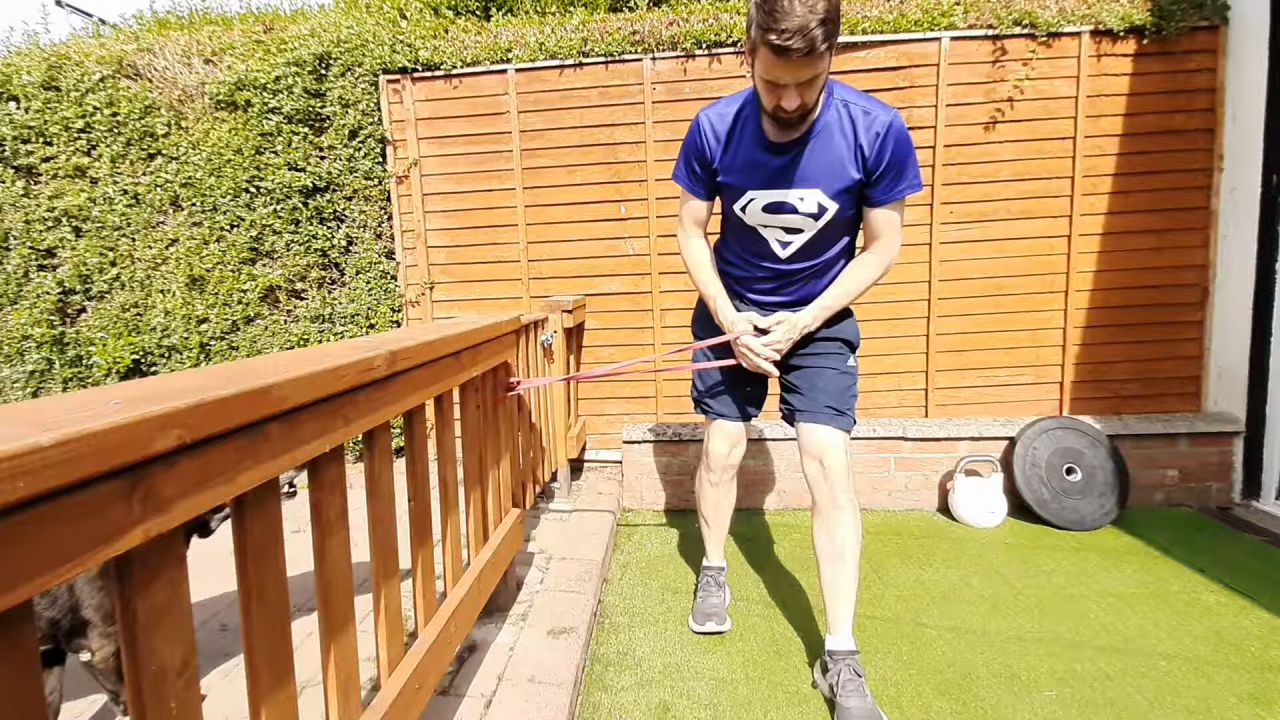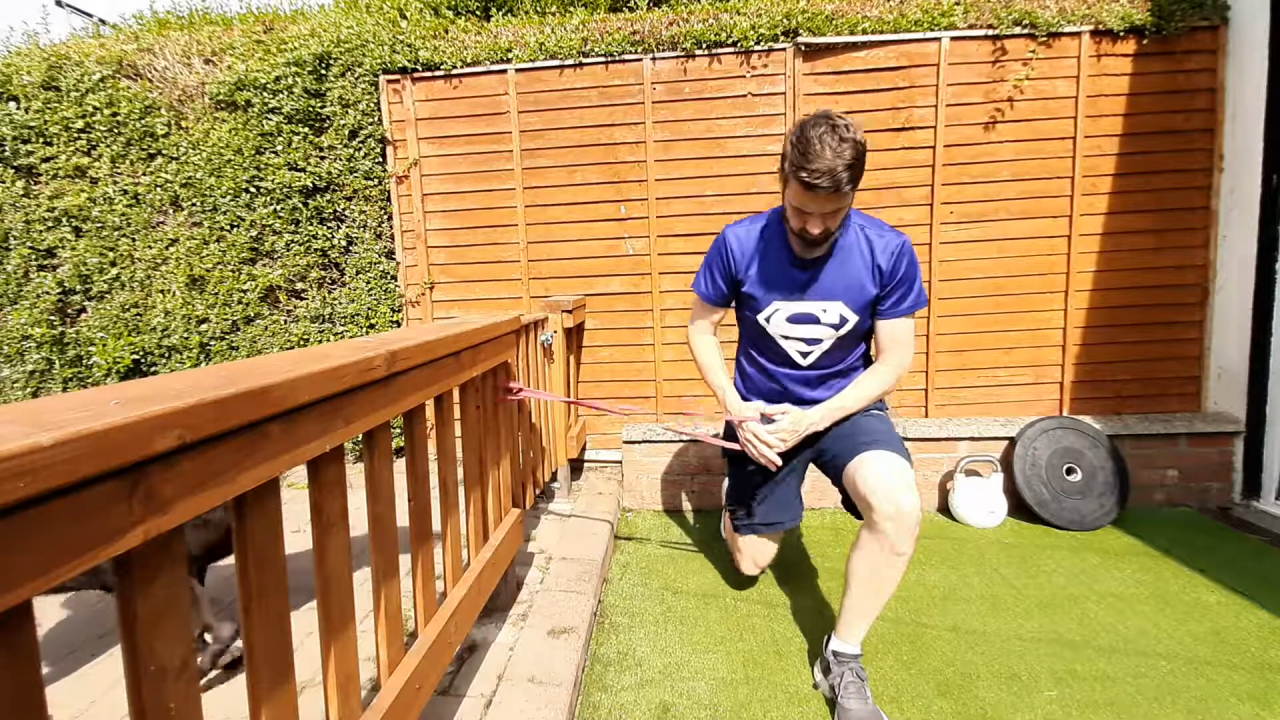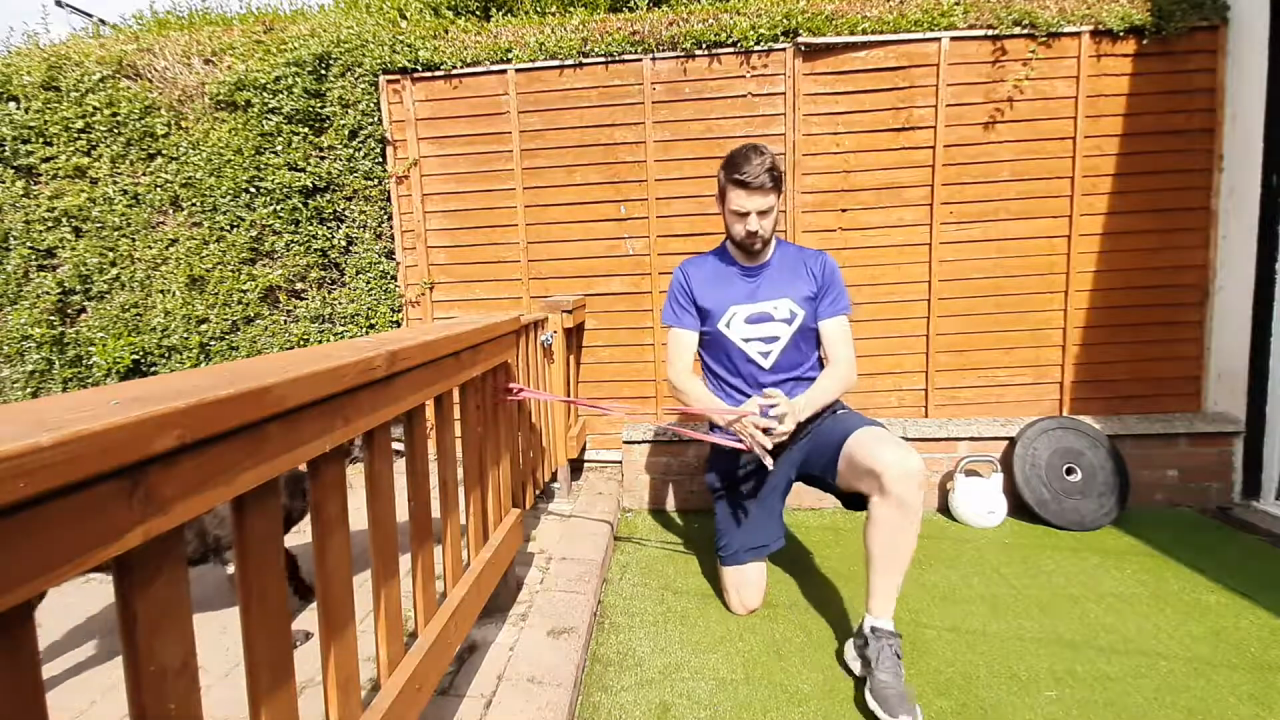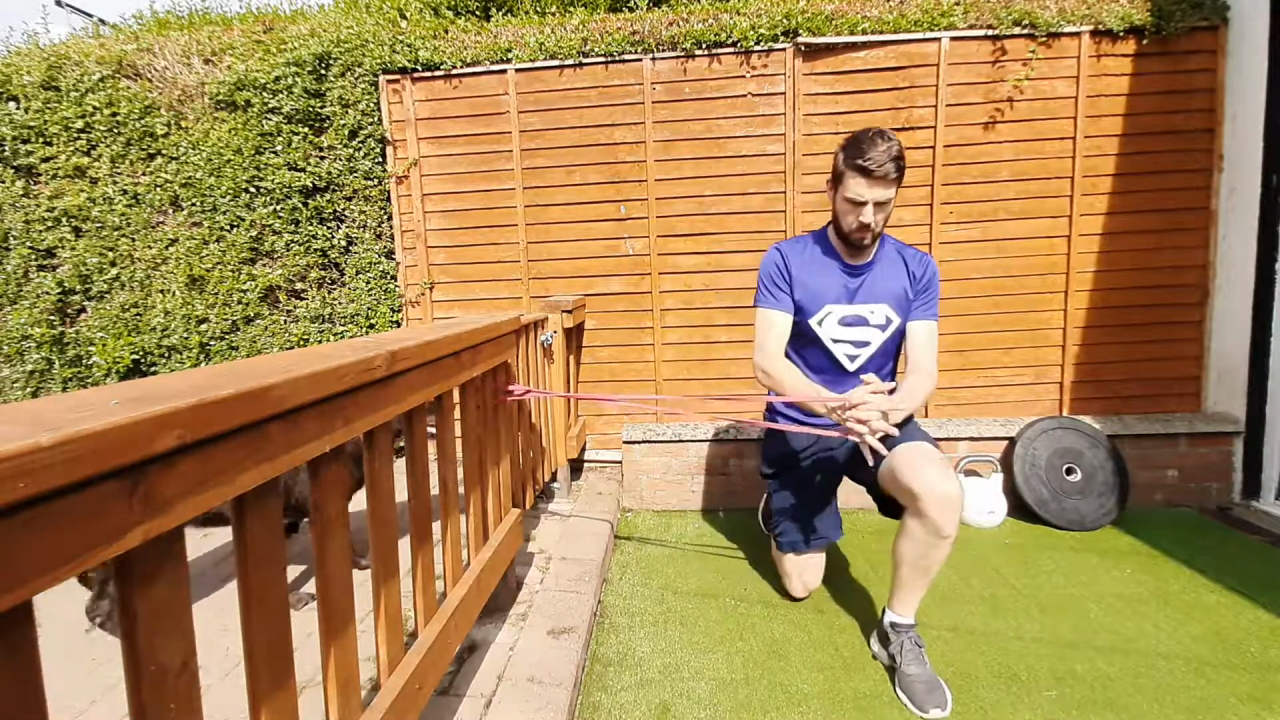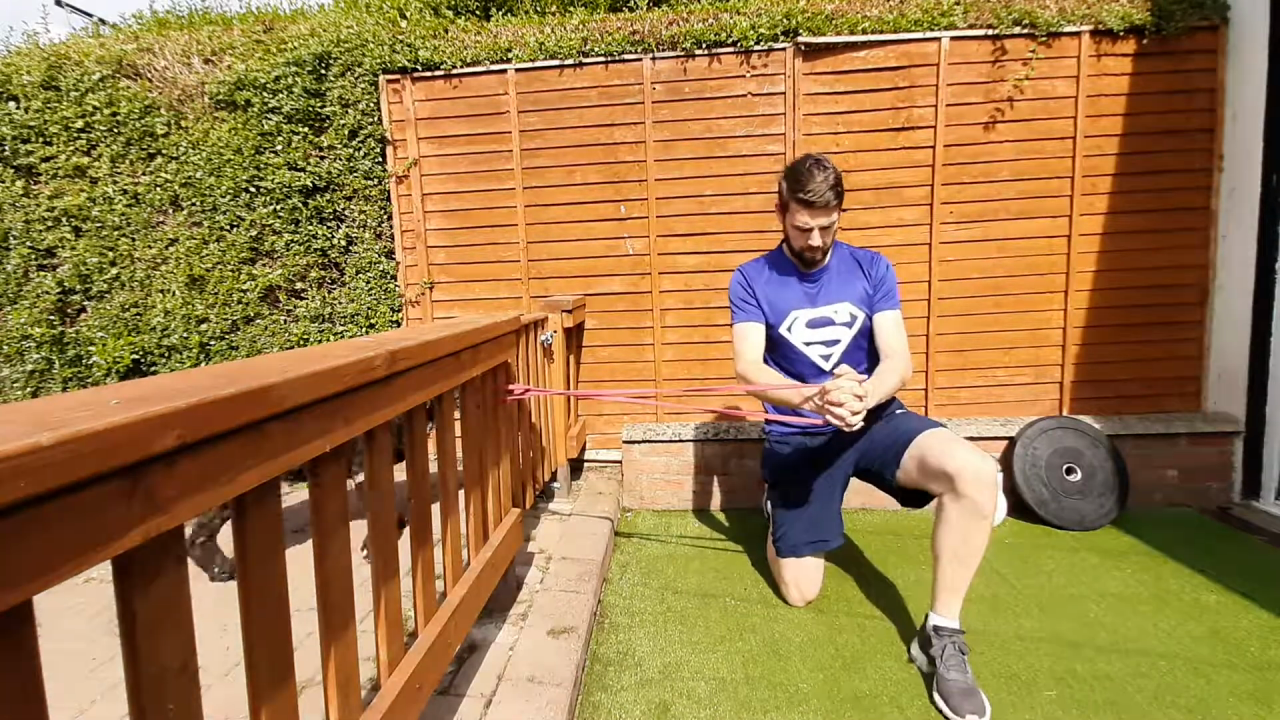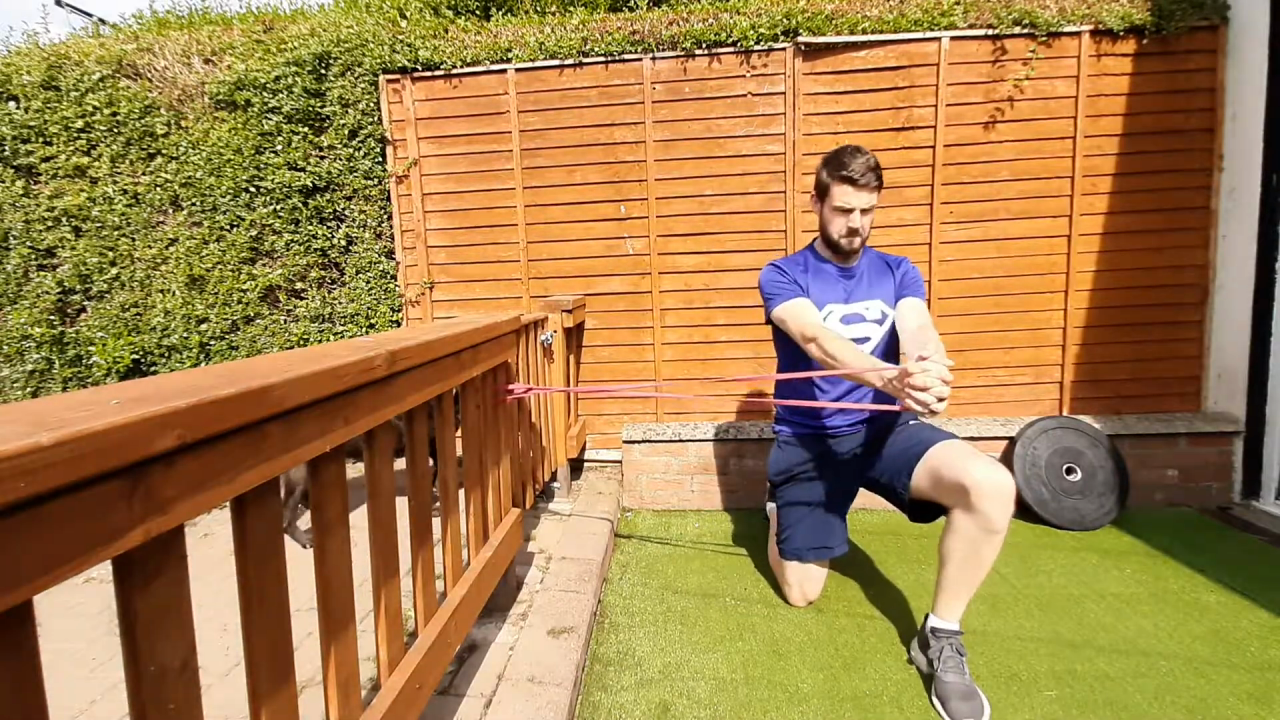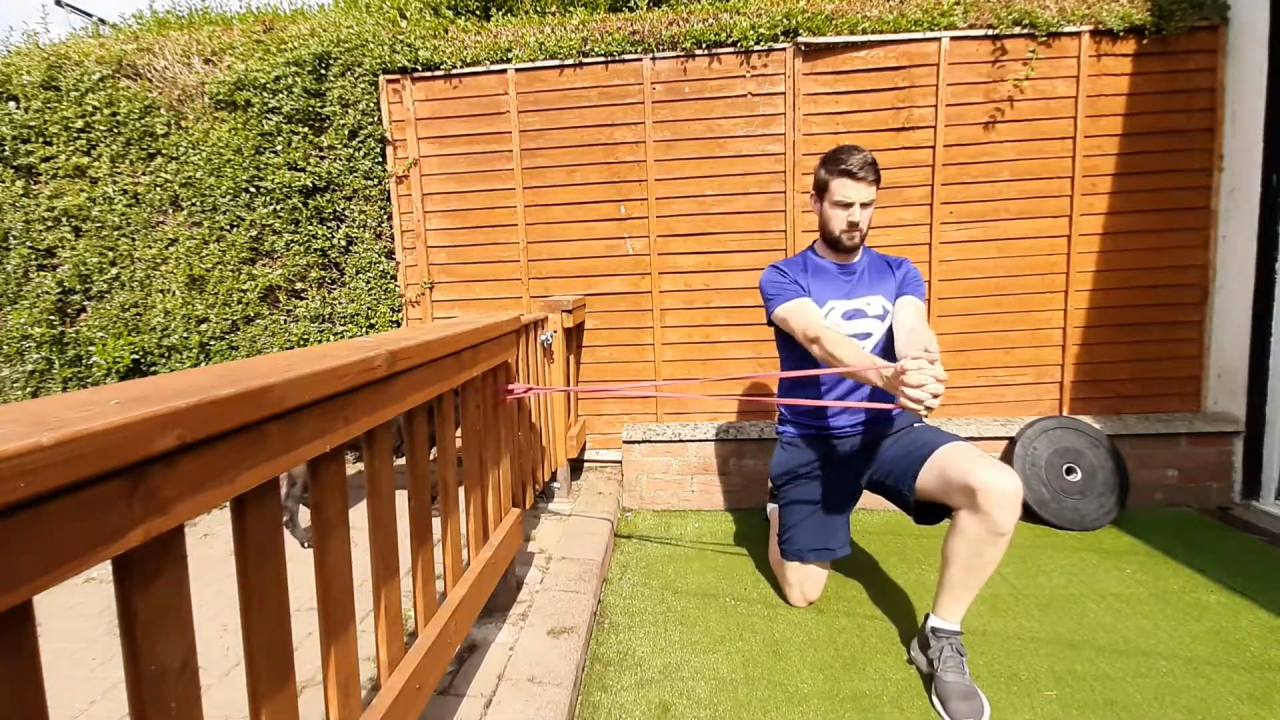
dt=0.7s
person 1, frame 1
left shoulder: (878, 129)
right shoulder: (713, 127)
left elbow: (882, 248)
right elbow: (690, 233)
left wrist: (801, 324)
right wrist: (730, 318)
left hip: (819, 319)
right hip: (733, 312)
left knee: (828, 468)
right knee: (719, 453)
left ankle: (840, 656)
right ankle: (715, 568)
person 1, frame 2
left shoulder: (888, 251)
right shoulder: (738, 244)
left elbow: (894, 361)
right elbow: (700, 330)
left wrist: (812, 422)
right wrist: (736, 411)
left hip: (844, 406)
right hip: (760, 410)
left knee: (899, 507)
right knee: (751, 560)
left ankle: (841, 658)
right ankle: (736, 510)
person 1, frame 3
left shoulder: (815, 267)
right shoulder: (693, 277)
left elbow: (843, 367)
right elbow: (680, 374)
left wrist: (793, 411)
right wrist: (733, 417)
left hip: (814, 418)
right hip: (737, 435)
left knee: (902, 468)
right knee: (743, 600)
left ankle: (877, 638)
right ankle: (740, 527)
person 1, frame 4
left shoulder: (916, 269)
right shoulder: (786, 261)
left elbow: (924, 371)
right elbow: (767, 362)
left wrist: (887, 409)
right wrist: (838, 408)
left hip: (880, 417)
right hip: (798, 426)
left knee: (941, 494)
right knee: (800, 586)
left ankle: (898, 630)
right ankle: (774, 504)
person 1, frame 5
left shoulder: (872, 268)
right shoulder: (752, 280)
left elbow: (898, 359)
right elbow: (748, 368)
left wrist: (863, 396)
right wrist: (816, 399)
left hip: (874, 417)
right hip: (796, 435)
left knee: (975, 472)
right knee: (799, 592)
left ankle: (941, 634)
right ankle: (779, 507)
person 1, frame 6
left shoulder: (899, 272)
right shoulder: (783, 275)
left elbow: (920, 332)
right elbow: (816, 341)
left wrist: (931, 369)
right wrist: (893, 379)
left hip: (884, 428)
right hip: (809, 438)
left knee: (992, 486)
right knee: (801, 593)
left ankle: (940, 636)
right ankle: (779, 510)
person 1, frame 7
left shoulder: (899, 273)
right shoulder: (784, 277)
left elbow: (915, 334)
right elbow: (819, 339)
left wrist: (924, 367)
right wrist: (891, 376)
left hip: (889, 429)
right hip: (811, 441)
left knee: (1000, 489)
right knee: (802, 593)
left ankle: (941, 636)
right ankle: (781, 512)
